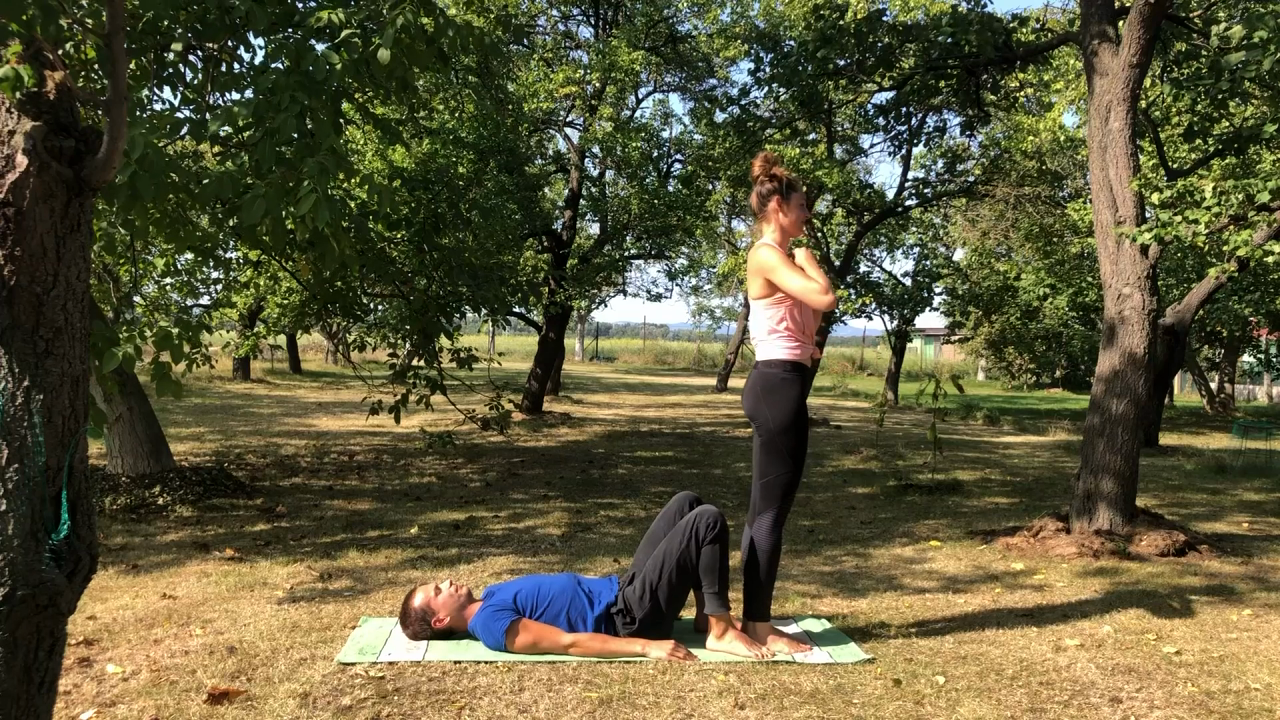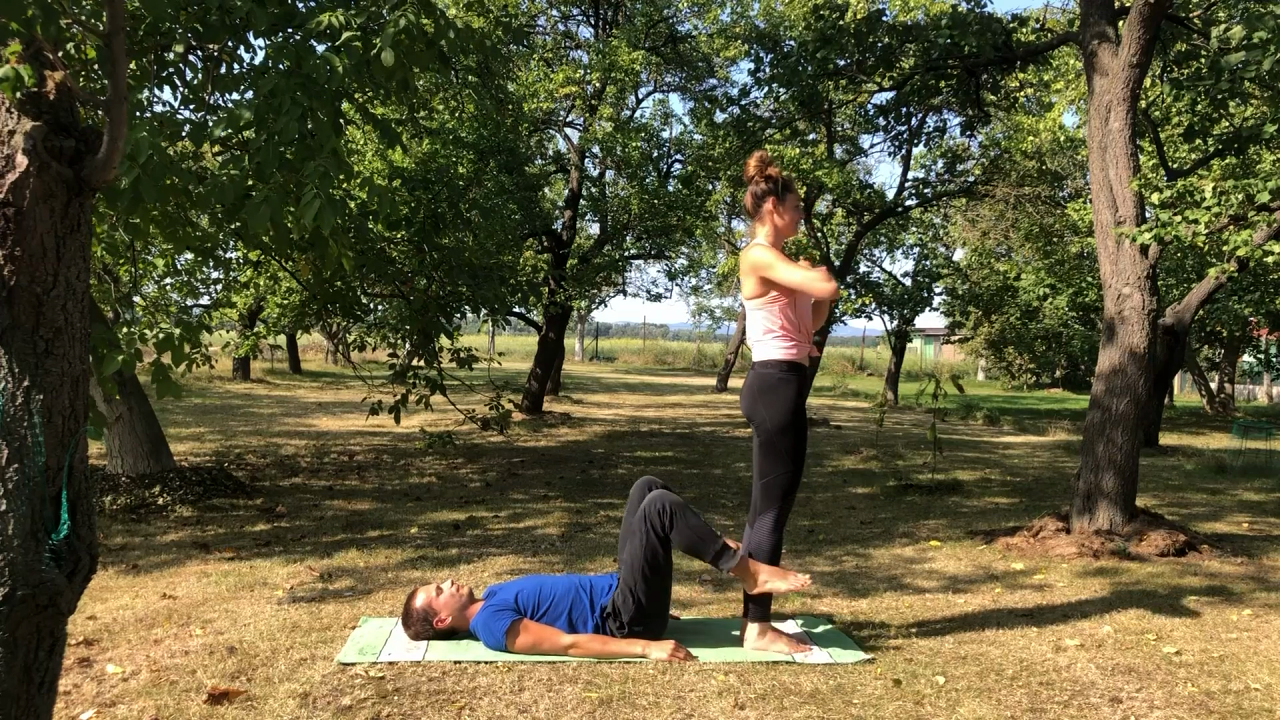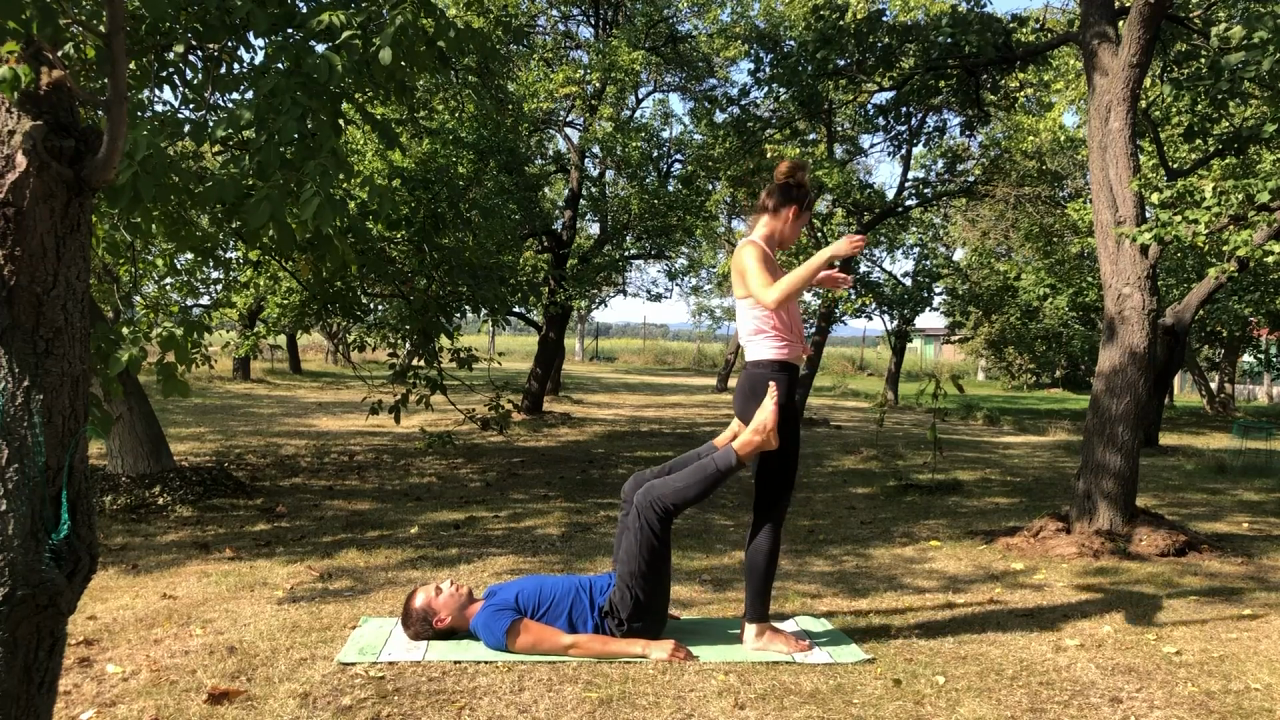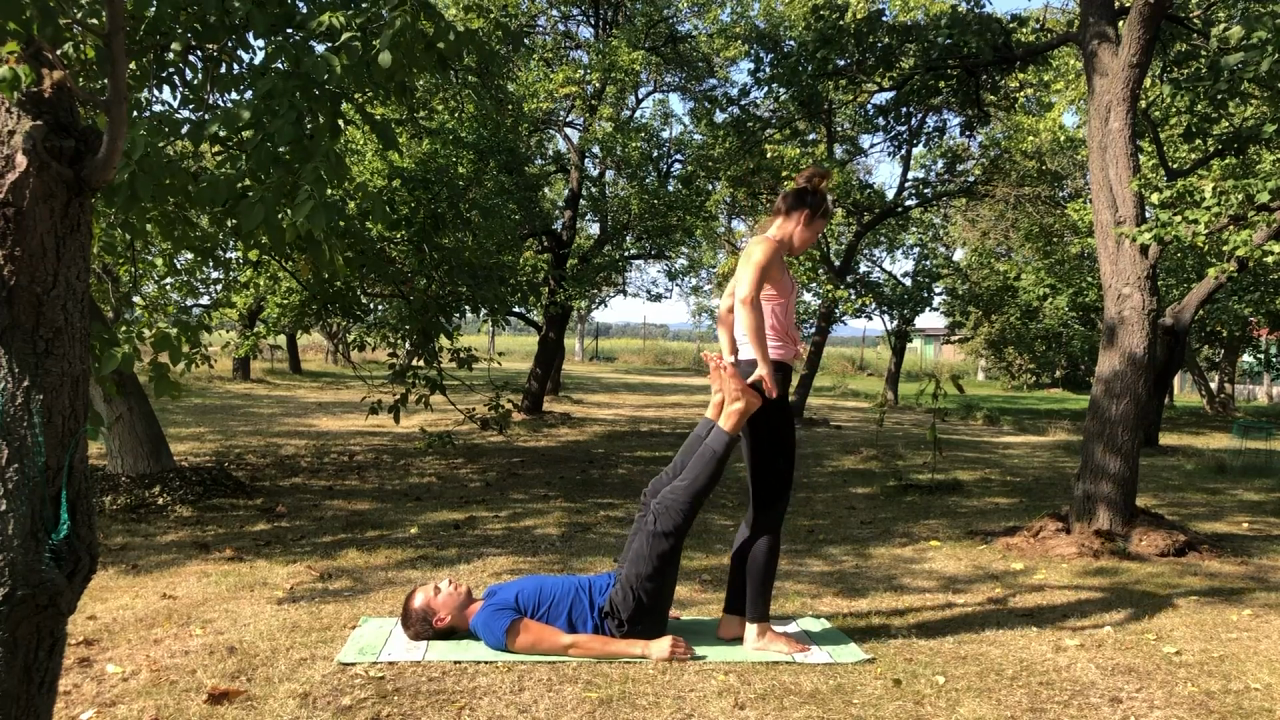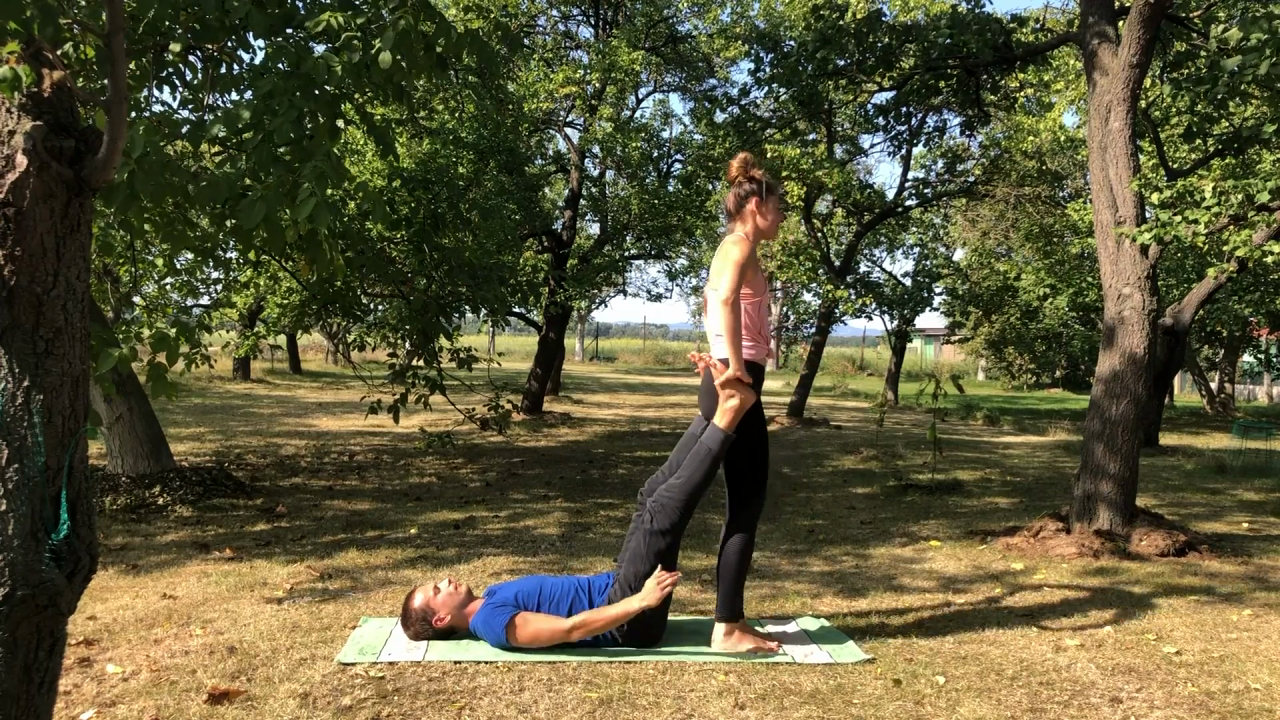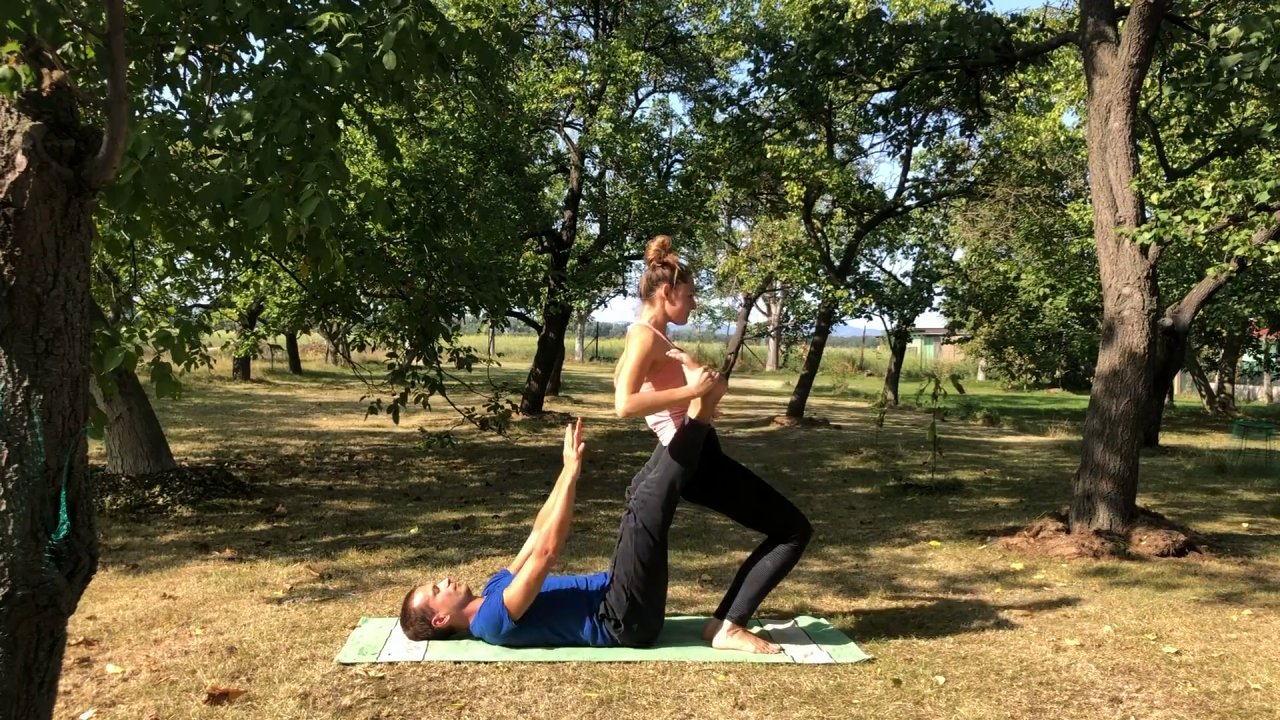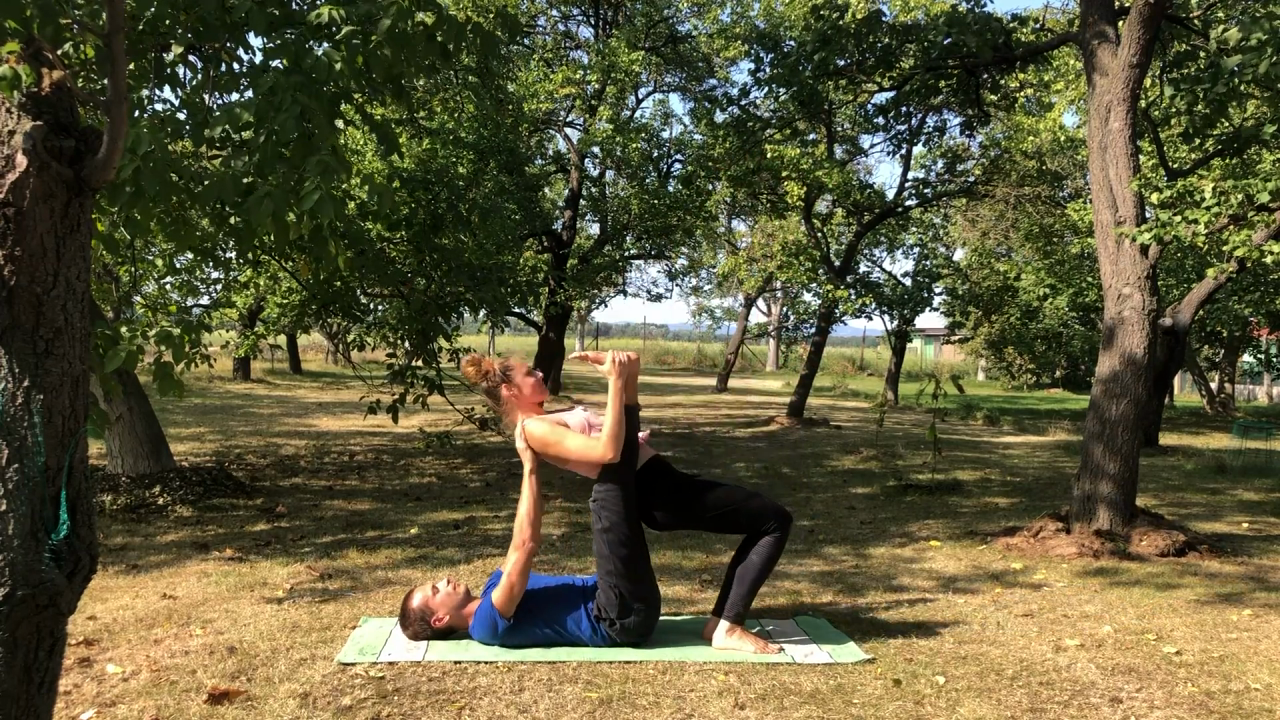
dt=0.7s
person 1, frame 1
left shoulder: (780, 258)
right shoulder: (767, 254)
left elbow: (807, 320)
right elbow: (826, 298)
left wrist: (804, 261)
right wrist: (808, 259)
left hip: (780, 383)
right hip: (779, 384)
left knee: (766, 508)
right knee: (771, 510)
left ankle: (754, 619)
right ankle: (757, 626)
person 1, frame 2
left shoulder: (775, 258)
right shoulder: (760, 255)
left elbow: (811, 321)
right elbow: (829, 287)
left wrist: (816, 288)
right wrist: (813, 273)
left hip: (778, 384)
right hip: (776, 385)
left knee: (766, 508)
right knee: (772, 509)
left ankle: (755, 618)
right ankle: (758, 628)
person 1, frame 3
left shoulder: (763, 253)
right shoulder: (749, 251)
right elbow: (770, 297)
left wrist: (815, 278)
right wrist: (825, 255)
left hip: (773, 382)
right hip: (769, 383)
left knee: (771, 505)
right knee: (771, 506)
left ankle: (756, 619)
right ankle: (757, 628)
person 1, frame 4
left shoulder: (762, 253)
right shoulder: (767, 247)
left elbow: (725, 309)
right elbow: (744, 299)
left wrist: (732, 363)
right wrist: (763, 367)
left hip: (757, 383)
right hip: (763, 383)
left knee: (766, 505)
right knee: (769, 506)
left ankle: (734, 616)
right ankle: (757, 628)
person 1, frame 5
left shoulder: (732, 249)
right shoulder: (741, 244)
left elbow: (711, 302)
right elbow: (727, 298)
right wrist: (735, 363)
left hip: (728, 382)
right hip: (736, 383)
left knee: (745, 502)
right knee: (745, 504)
left ankle: (730, 619)
right ankle: (727, 628)
person 1, frame 6
left shoulder: (655, 339)
right shoulder: (642, 338)
right elbow: (626, 404)
left wrist: (682, 365)
right wrist: (691, 390)
right hip: (694, 456)
left knee: (788, 529)
right knee: (793, 529)
left ankle: (726, 621)
right ankle: (729, 627)
person 1, frame 7
left shoulder: (542, 419)
right shoulder: (536, 429)
right wrist: (620, 388)
left hip: (650, 475)
right hip: (652, 485)
left knee: (762, 519)
right knee: (774, 520)
left ankle: (723, 620)
right ankle: (728, 627)
person 2, frame 1
left shoulder: (490, 598)
right shoulder: (491, 625)
right elbow: (569, 642)
right wrist: (646, 647)
left hip: (620, 589)
right hip: (630, 617)
left knee: (687, 503)
right knee: (708, 521)
left ankle: (707, 612)
right ankle: (719, 629)
person 2, frame 2
left shoulder: (493, 598)
right shoulder: (492, 625)
right elbow: (569, 644)
right wrist: (647, 647)
left hip: (615, 591)
right hip: (627, 617)
left knee: (647, 488)
right knee: (659, 505)
left ankle: (728, 552)
right ankle: (746, 570)
person 2, frame 3
left shoulder: (492, 600)
right shoulder: (491, 624)
right elbow: (569, 644)
right wrist: (646, 648)
left hip: (612, 592)
right hip: (626, 618)
left knee: (638, 488)
right knee: (650, 500)
left ankle: (731, 440)
right ankle: (742, 450)
person 2, frame 4
left shoulder: (492, 599)
right shoulder: (491, 624)
right elbow: (570, 644)
right wrist: (646, 648)
left hip: (614, 592)
right hip: (625, 617)
left knee: (658, 495)
right knee: (665, 513)
left ankle: (720, 410)
right ankle: (732, 418)
person 2, frame 5
left shoulder: (492, 599)
right shoulder: (493, 622)
right elbow: (572, 628)
left wrist: (637, 590)
right wrist: (639, 601)
left hip: (615, 589)
right hip: (631, 620)
left knee: (654, 496)
right knee: (661, 511)
left ankle: (716, 408)
right ankle: (727, 414)
person 2, frame 6
left shoulder: (495, 589)
right shoulder: (492, 621)
left elbow: (540, 532)
right elbow: (545, 551)
left wrist: (567, 472)
right wrist: (571, 472)
left hip: (612, 595)
right hip: (626, 625)
left knee: (642, 496)
right knee: (646, 505)
left ankle: (696, 411)
right ankle: (698, 412)
person 2, frame 7
left shoulder: (492, 594)
right shoulder: (489, 623)
left elbow: (525, 532)
right elbow: (525, 544)
left wrist: (531, 461)
right wrist: (529, 466)
left hip: (617, 610)
right hip: (623, 617)
left knee: (615, 493)
right knee: (609, 496)
left ankle: (624, 389)
right ankle: (620, 386)
